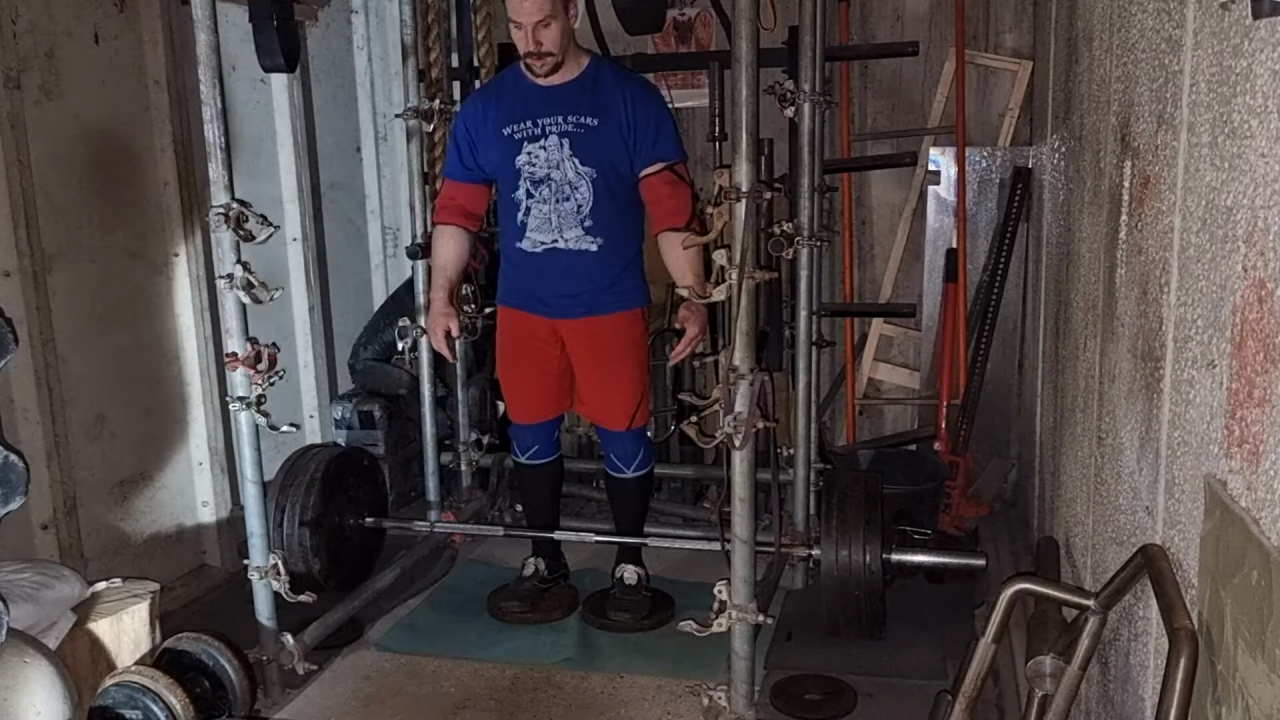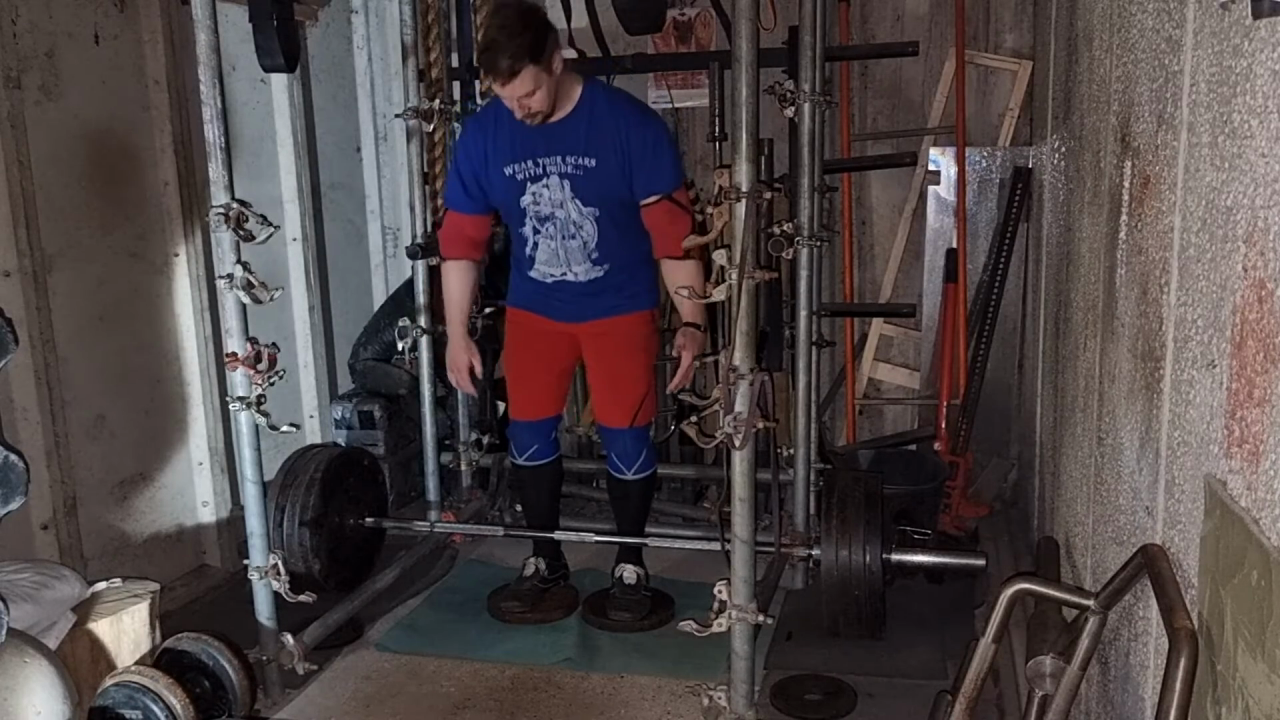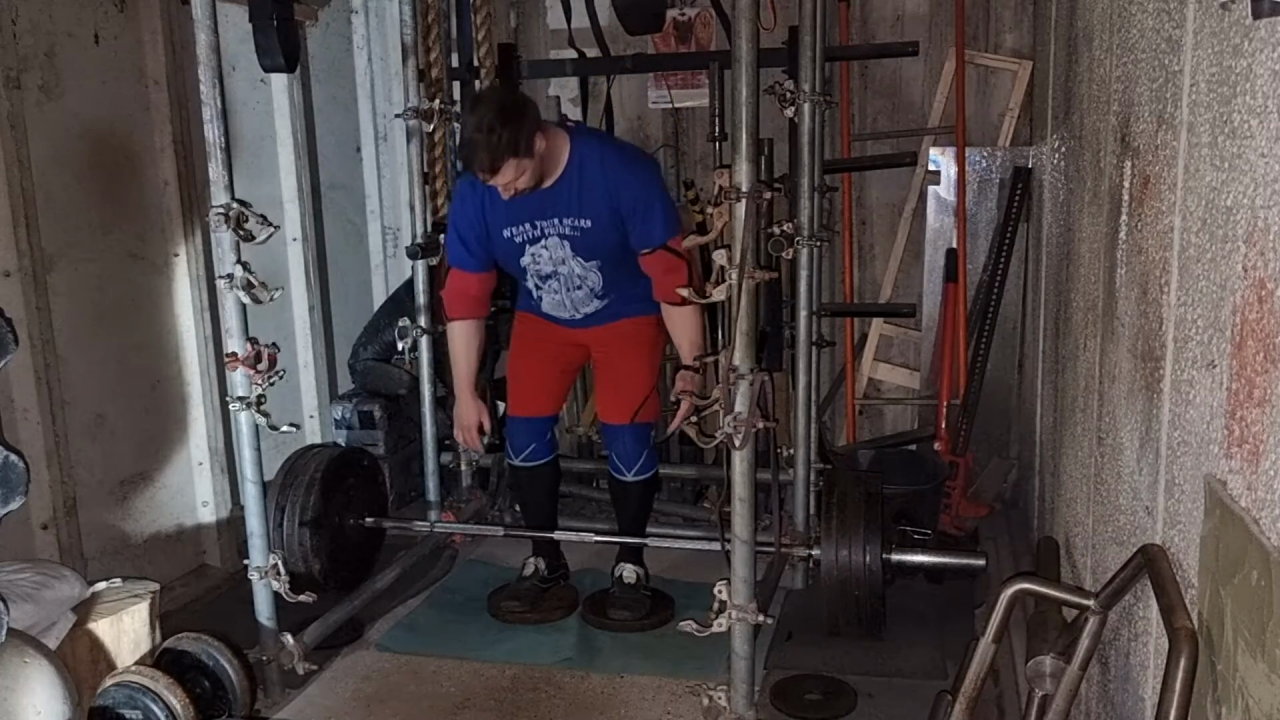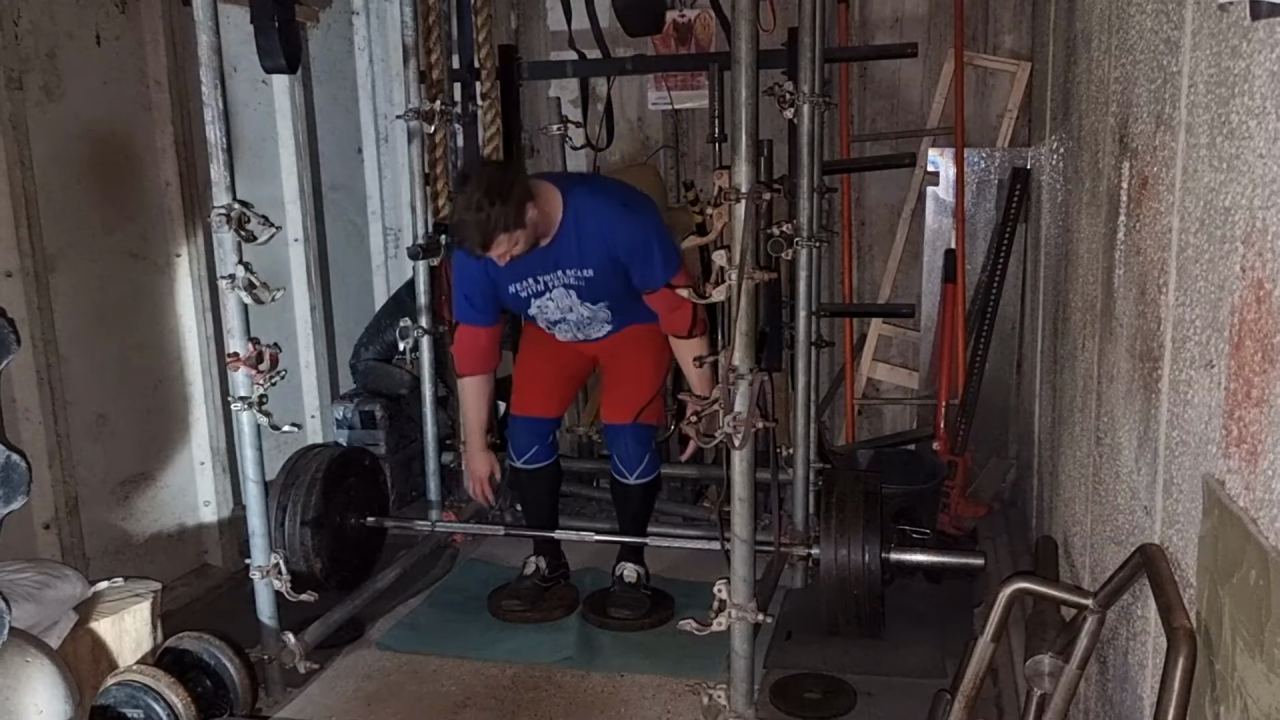
dt=0.7s
person 1, frame 1
left shoulder: (630, 98)
right shoulder: (484, 108)
left elbow: (671, 206)
right elbow: (456, 211)
left wrist: (694, 296)
right wrist: (440, 296)
left hip: (610, 306)
right hip: (523, 306)
left knee: (622, 435)
right knee: (531, 433)
left ankle: (630, 565)
right ankle: (545, 558)
person 1, frame 2
left shoulder: (630, 125)
right shoulder: (480, 137)
left elbow: (673, 232)
right elbow: (461, 240)
left wrist: (691, 322)
right wrist: (457, 333)
left hip: (620, 310)
right hip: (533, 310)
left knee: (624, 436)
right knee: (529, 432)
left ankle: (630, 565)
right ankle: (545, 559)
person 1, frame 3
left shoulder: (622, 172)
right shoulder: (474, 195)
left elbow: (673, 275)
right elbow: (465, 297)
left wrist: (690, 365)
right wrist: (465, 393)
left hip: (627, 314)
right hip: (543, 318)
left knee: (625, 434)
right knee: (524, 430)
left ankle: (630, 565)
right ankle: (545, 560)
person 1, frame 4
left shoulder: (617, 217)
right shoulder: (477, 251)
left elbow: (679, 308)
right elbow: (474, 346)
left wrist: (702, 397)
right wrist: (475, 446)
left hip: (634, 323)
right hip: (550, 330)
left knee: (628, 436)
right knee: (526, 432)
left ankle: (631, 565)
right ankle: (546, 560)
